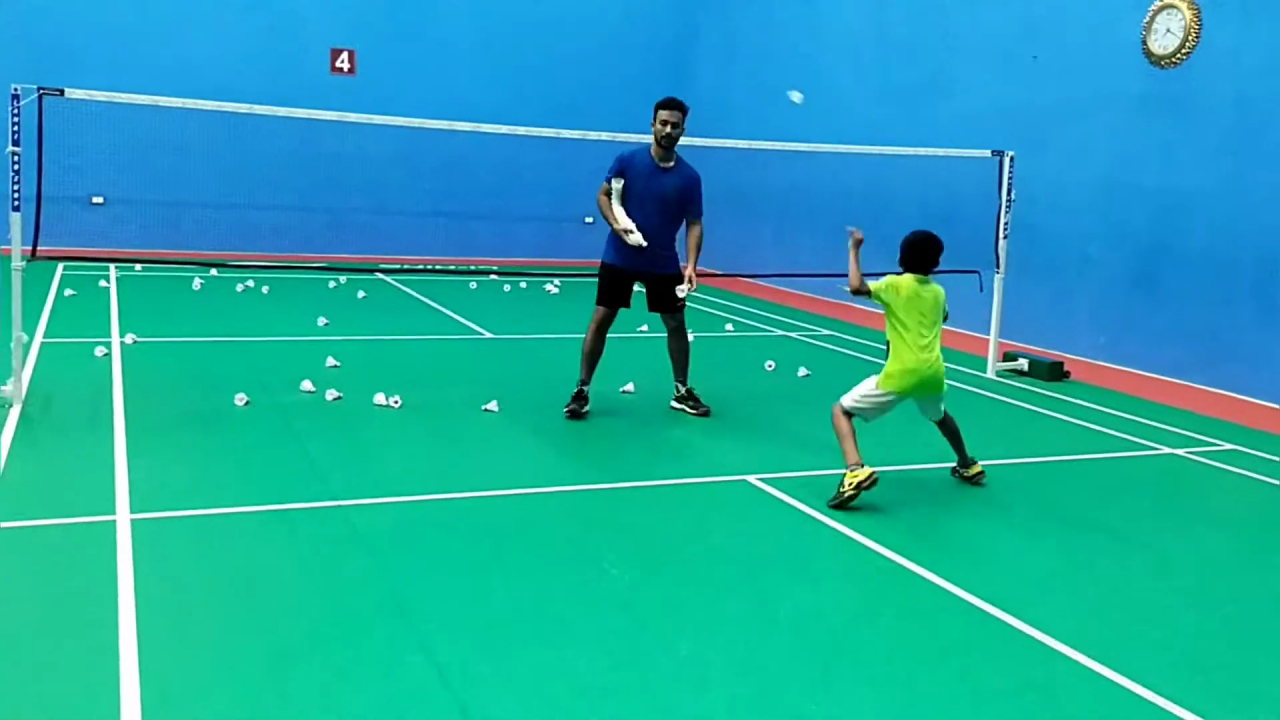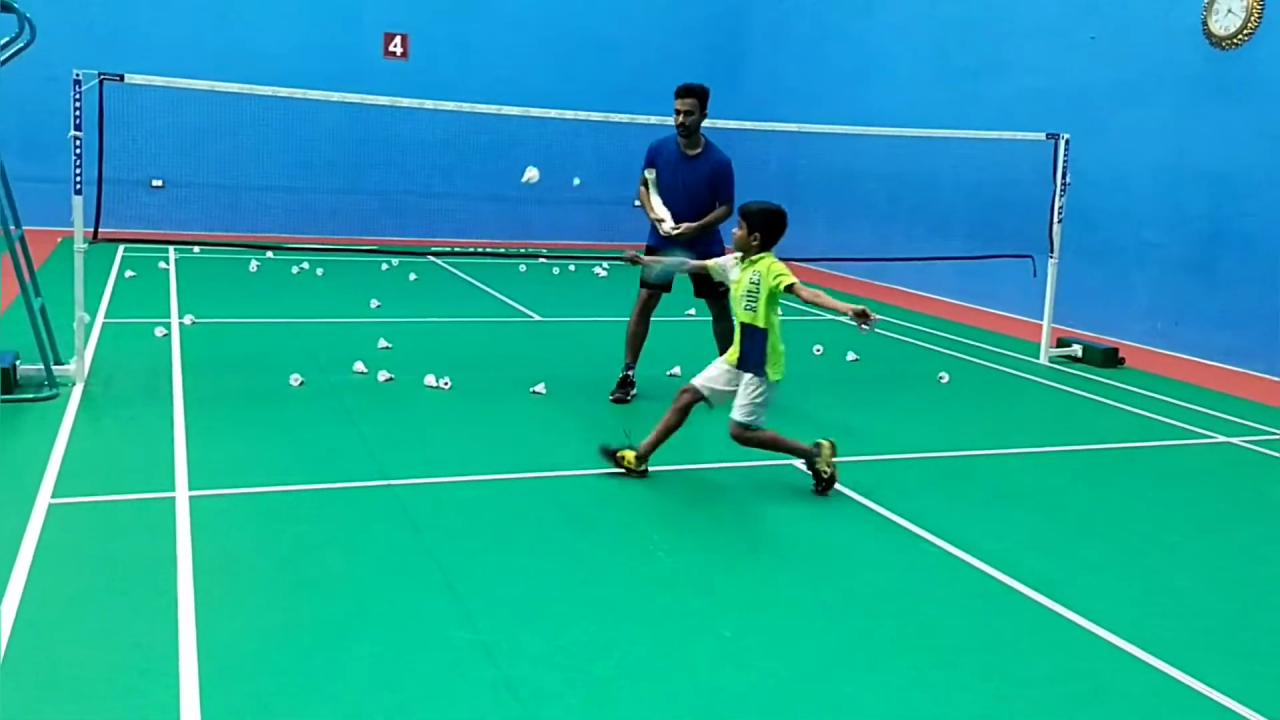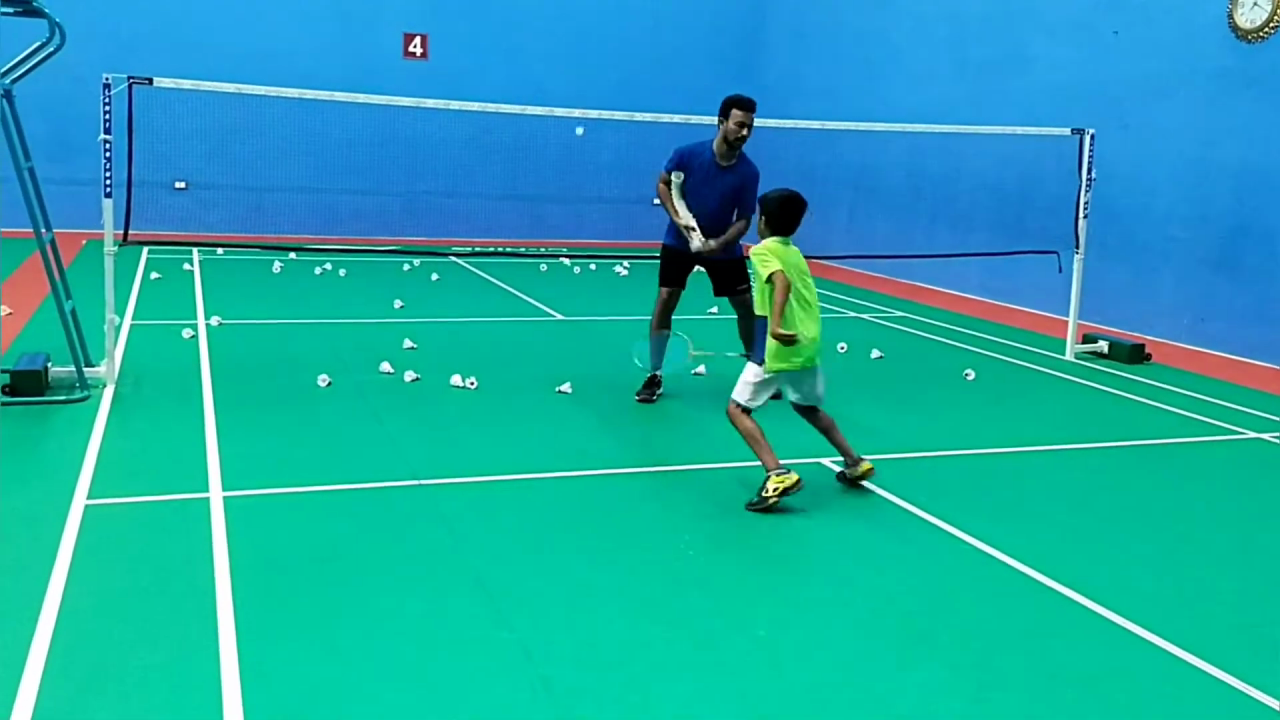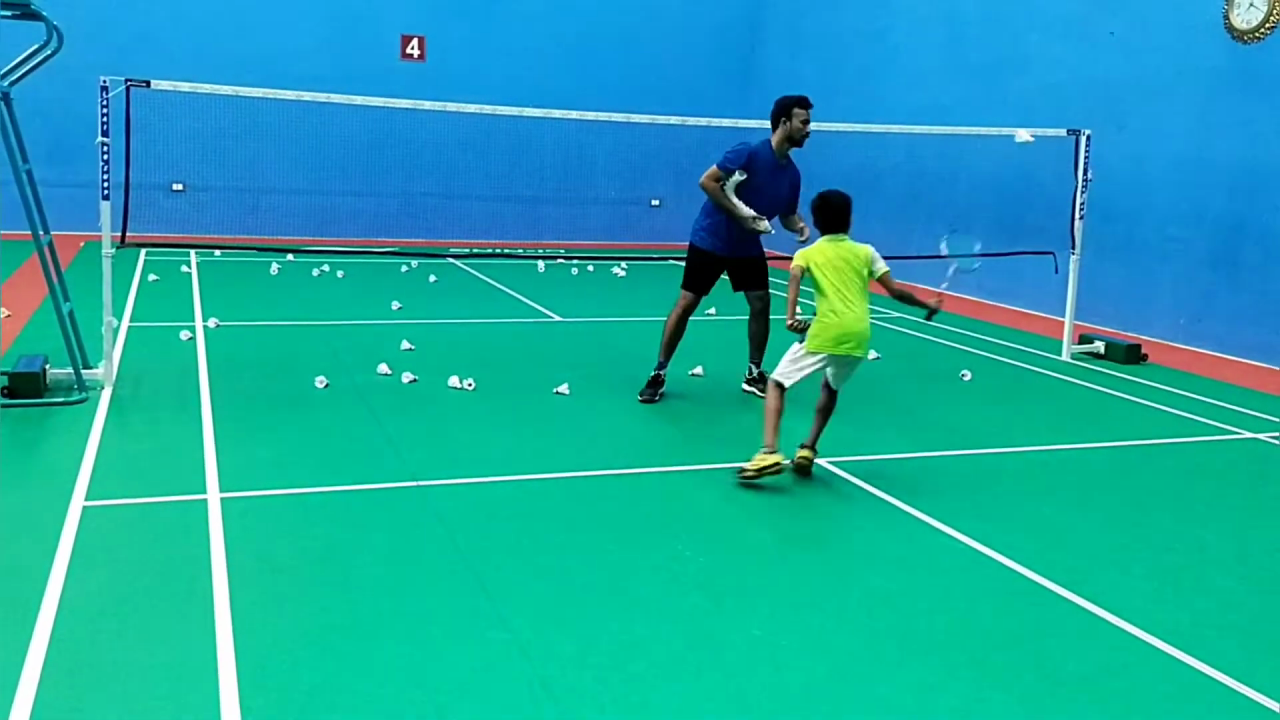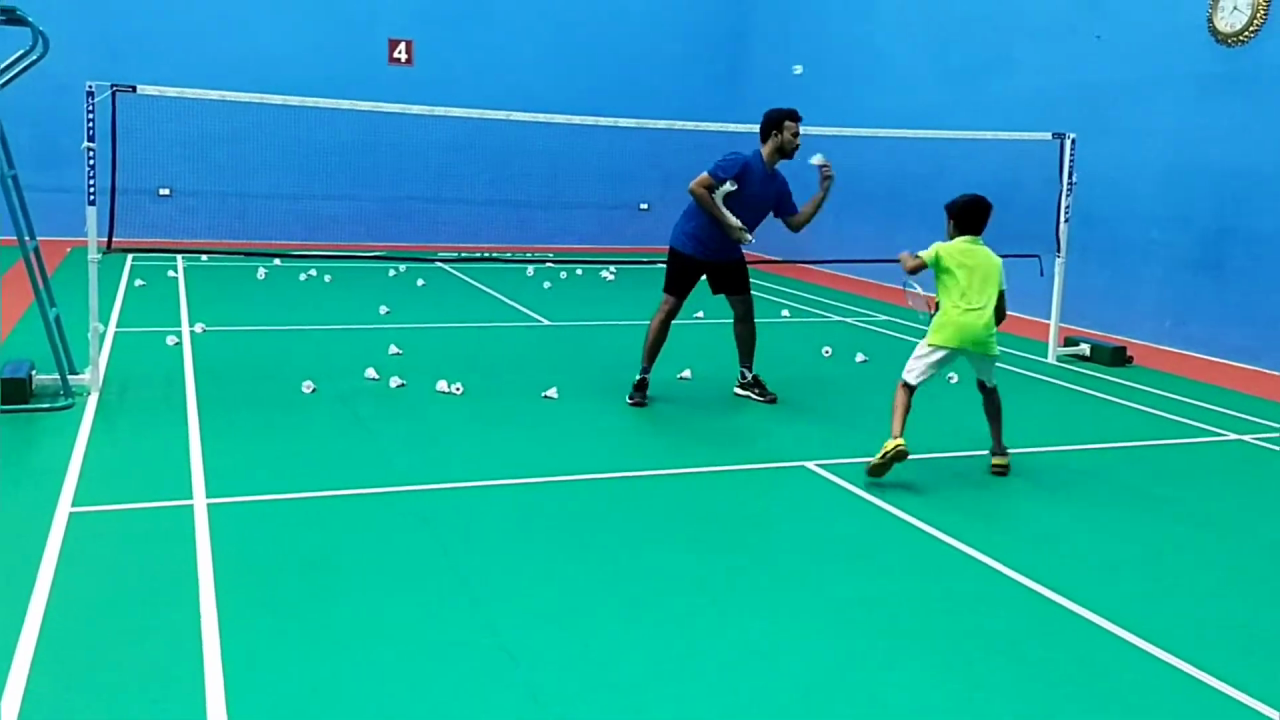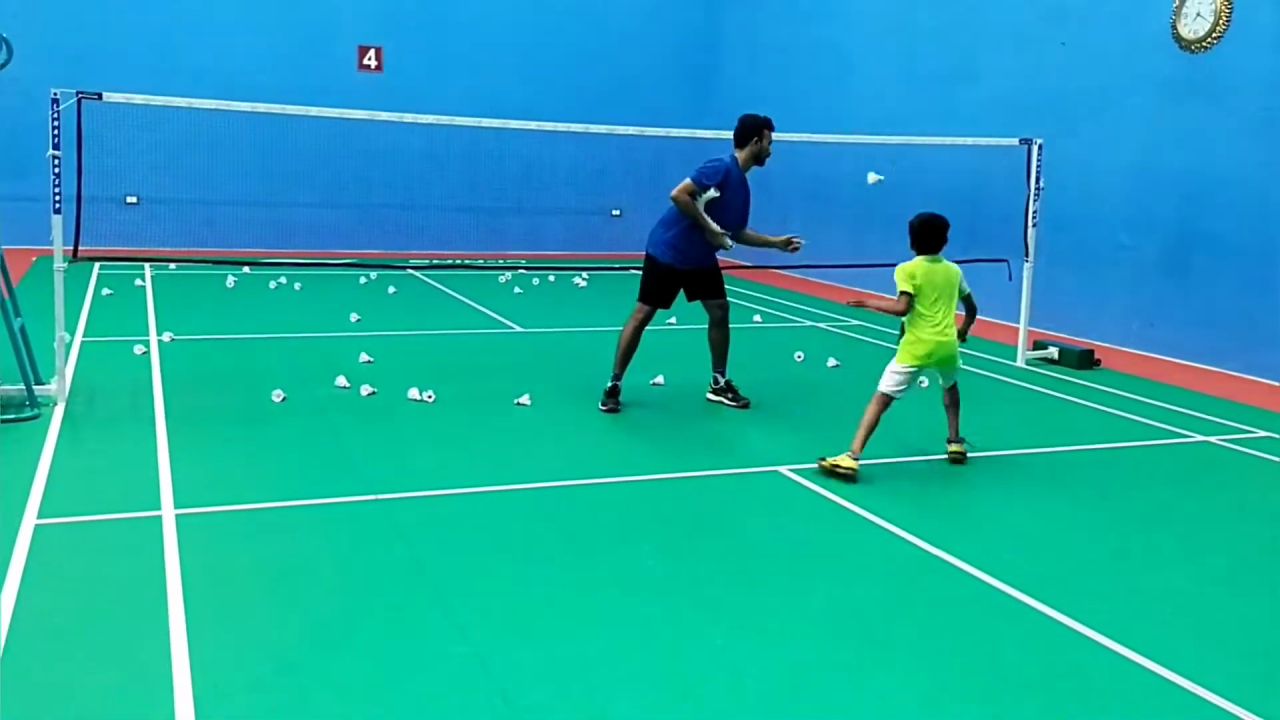
dt=0.7s
person 1, frame 1
left shoulder: (689, 177)
right shoulder: (626, 160)
left elbow: (694, 224)
right elbow: (605, 197)
left wrist: (691, 265)
right wrist: (620, 225)
left hip: (663, 263)
right hip: (619, 257)
left knee: (677, 325)
right knee: (601, 320)
left ankle: (682, 391)
right ankle: (581, 391)
person 1, frame 2
left shoulder: (719, 161)
right shoulder: (656, 149)
left elbow: (726, 207)
right elbow: (643, 186)
left wrist: (697, 227)
right wrist: (653, 214)
left hip: (704, 246)
right hip: (661, 241)
left knee: (721, 308)
right knee: (644, 303)
right ankle: (627, 375)
person 1, frame 3
left shoulder: (749, 173)
right shoulder: (689, 154)
left elbow: (743, 221)
right elbow: (662, 184)
left wrist: (715, 246)
right wrist: (678, 218)
left hip: (723, 245)
right hip: (680, 241)
left knee: (746, 308)
right knee: (665, 301)
right ankle: (654, 376)
person 1, frame 4
left shoulder: (790, 173)
right shoulder: (747, 152)
left elbow: (787, 216)
right elbow: (707, 182)
left wrist: (801, 226)
right wrist: (740, 215)
left hip: (746, 247)
right hip: (709, 241)
left knee: (761, 305)
right knee: (686, 305)
left ankle: (754, 374)
right ankle: (658, 374)
person 1, frame 5
left shoulder: (778, 183)
right shoulder: (741, 163)
left elbow: (795, 223)
right elbow: (696, 187)
left wrist: (823, 191)
right wrist: (726, 223)
left hip: (728, 252)
right hip: (690, 244)
left knee: (745, 308)
right knee: (668, 308)
left ankle: (747, 378)
right ankle: (643, 378)
person 1, frame 6
left shoulder: (742, 187)
right shoulder: (721, 169)
left elbow: (738, 233)
right elbow: (678, 195)
left wrist: (778, 242)
right wrist: (708, 228)
left hip: (701, 258)
right hip: (667, 253)
left knee: (720, 312)
right knee: (642, 315)
left ankle: (719, 383)
right ankle: (614, 384)
person 2, frame 1
left shoulder: (894, 284)
right shoulder: (939, 292)
left elbow: (857, 288)
left wrist: (854, 249)
left hip: (900, 374)
right hip: (932, 372)
left knee: (841, 411)
right knee: (937, 414)
left ankle: (857, 470)
right ankle: (968, 465)
person 2, frame 2
left shoulder: (771, 268)
right shoulder: (733, 262)
left elbow: (804, 291)
right elbow: (694, 266)
left wrist: (847, 309)
right wrist: (647, 261)
left hip: (761, 362)
right hip: (739, 354)
left knee: (741, 430)
right knee: (686, 396)
left ankle: (816, 453)
right ankle: (639, 456)
person 2, frame 3
left shoulder: (762, 252)
right shoulder: (796, 255)
left elbow: (781, 282)
left wrist: (774, 325)
left hip: (779, 351)
right hip: (809, 345)
left knee: (737, 409)
right knee: (806, 405)
left ankle: (778, 475)
right ankle: (854, 463)
person 2, frame 4
left shoulder: (806, 254)
right shoulder: (865, 252)
left elbow: (795, 277)
right elbow: (894, 291)
left wrist: (790, 316)
right wrist: (930, 306)
left hip: (822, 333)
right hip: (854, 337)
left knee: (776, 385)
right knee: (830, 389)
left ankle: (769, 453)
right ankle: (807, 450)
person 2, frame 5
left shoulder: (943, 250)
right shoulder: (994, 260)
left elbow: (912, 266)
right elbow: (1000, 311)
left wrist: (906, 258)
left hip: (946, 332)
right hip: (982, 334)
left knee: (906, 385)
right knee: (988, 387)
left ankle: (896, 442)
right ankle: (1000, 454)
person 2, frame 6
left shoulder: (907, 270)
right shoulder: (954, 271)
left elbow: (902, 308)
right elbow: (971, 307)
left wrist: (868, 302)
right wrist: (963, 331)
left hip: (917, 348)
right hip: (947, 346)
left knee: (880, 399)
right knee: (950, 385)
left ankle: (852, 458)
right ankle: (956, 443)
